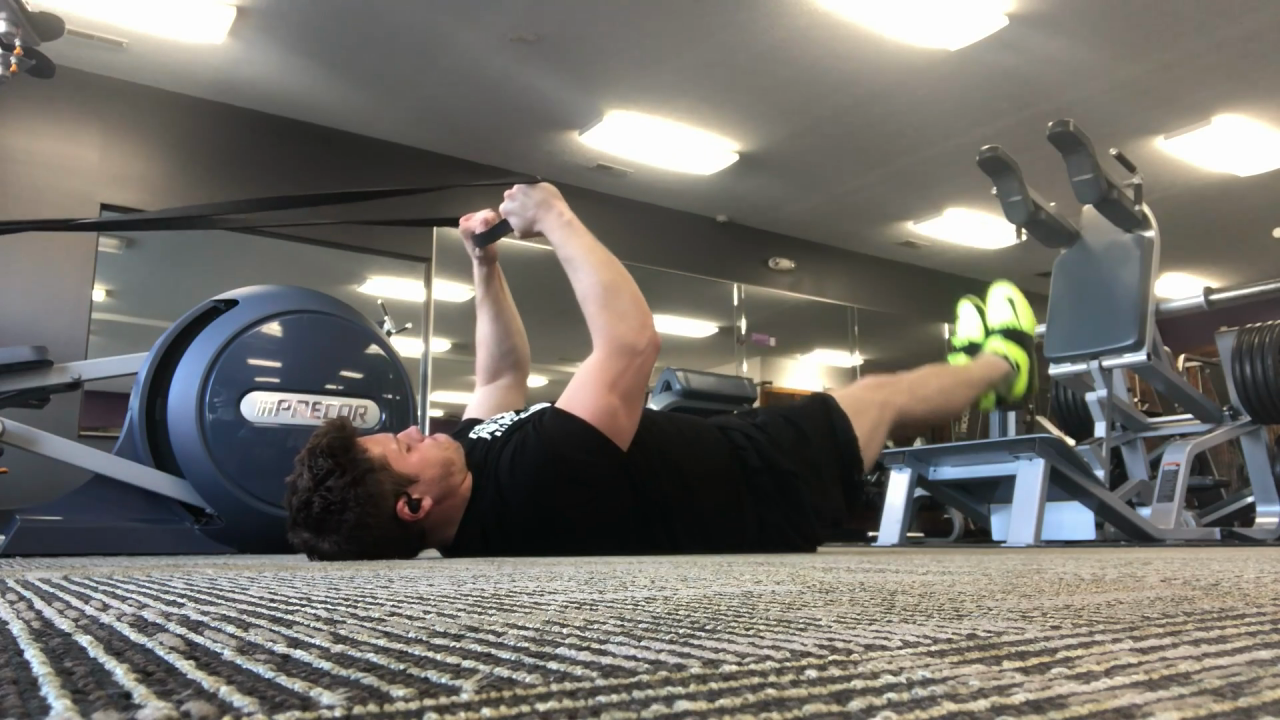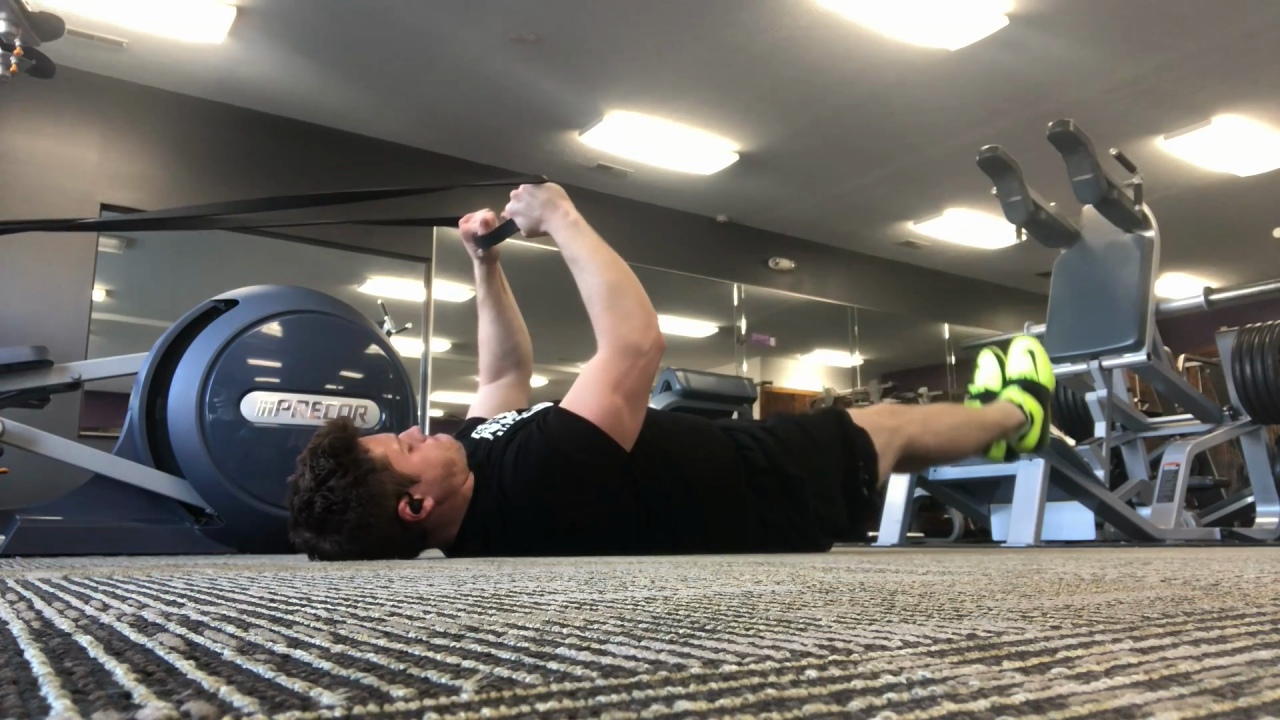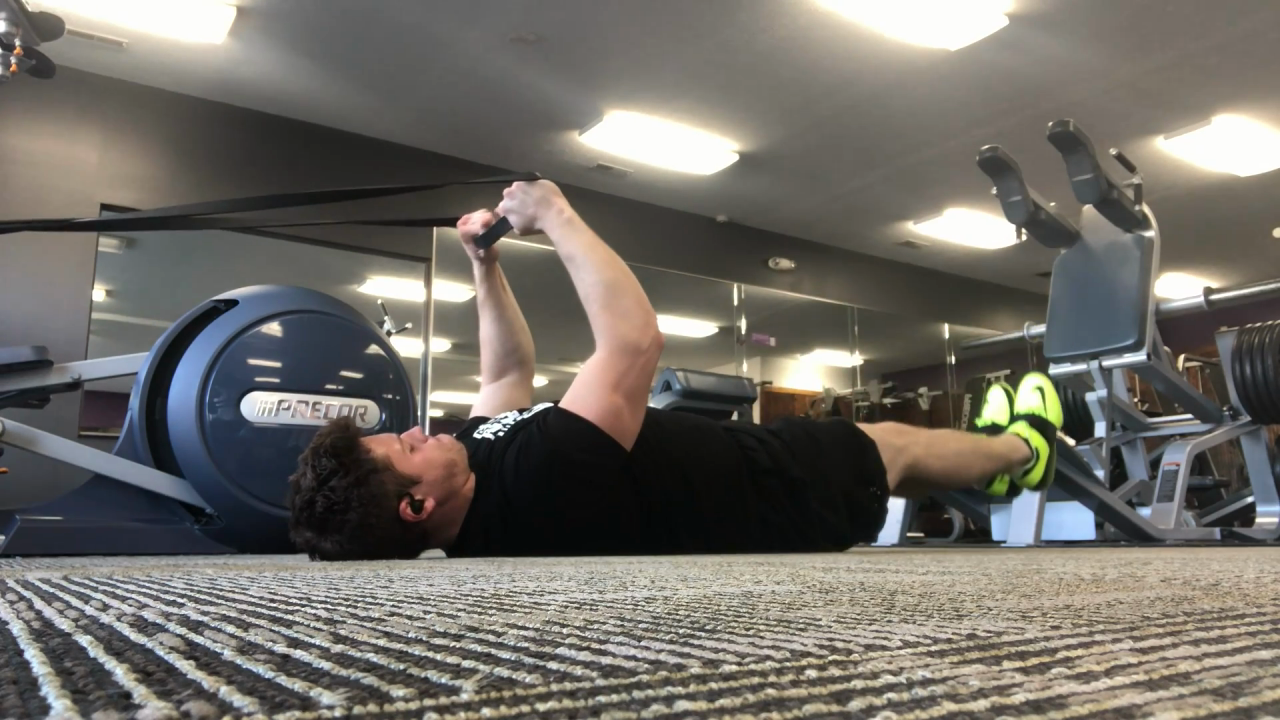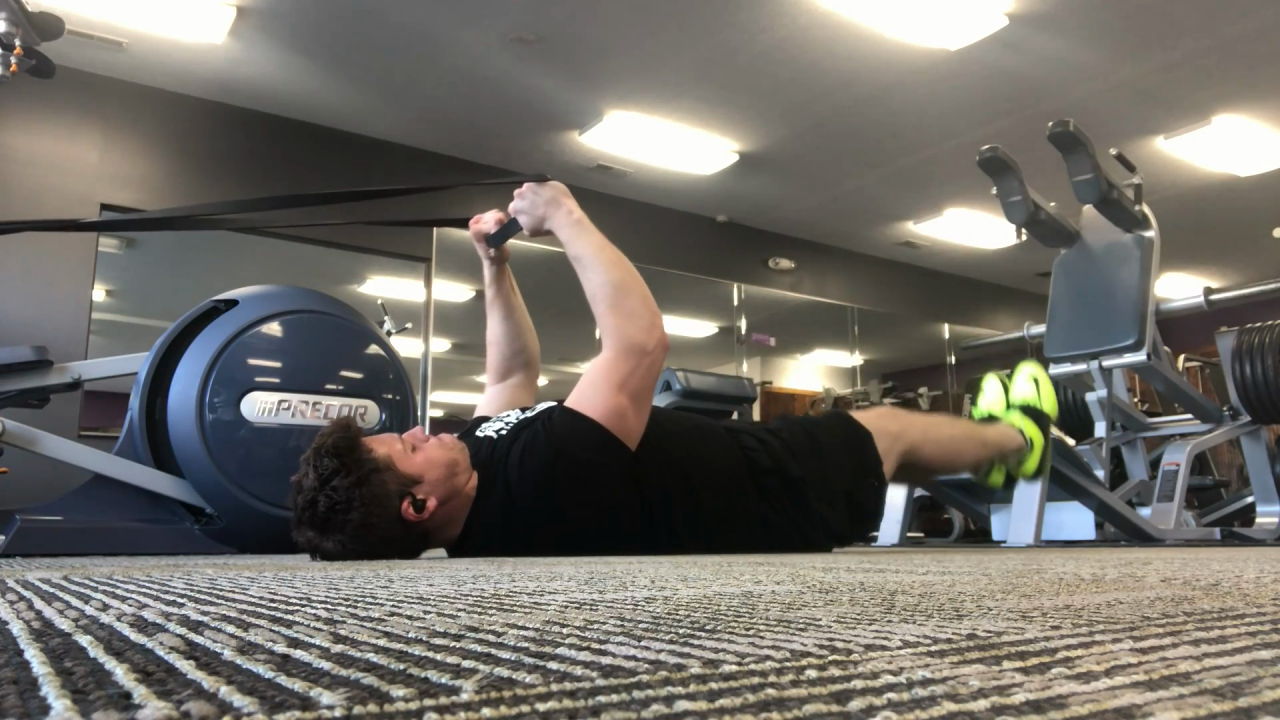
dt=0.2s
person 1, frame 1
left shoulder: (474, 456)
right shoulder: (537, 482)
left elbow: (506, 373)
right elbow: (631, 343)
left wrist: (485, 265)
right wrist: (555, 220)
left hip: (717, 456)
right hip: (760, 487)
left knee: (857, 396)
right knee: (876, 395)
left ankle: (975, 371)
right ankle: (997, 370)
person 1, frame 2
left shoulder: (478, 460)
right shoulder: (539, 481)
left elbow: (506, 375)
right elbow: (635, 344)
left wrist: (485, 265)
right wrist: (559, 220)
left hip: (721, 460)
right hip: (761, 490)
left knee: (867, 421)
right knee: (886, 421)
left ankle: (991, 415)
right ankle: (1011, 420)
person 1, frame 3
left shoulder: (479, 461)
right shoulder: (540, 484)
left elbow: (508, 375)
right elbow: (634, 343)
left wrist: (484, 266)
right wrist: (555, 217)
left hip: (724, 461)
right hip: (764, 493)
left knee: (874, 437)
right knee: (895, 441)
left ankle: (1005, 448)
right ankle: (1018, 452)
person 1, frame 4
left shoulder: (479, 459)
right shoulder: (544, 484)
left elbow: (513, 376)
right elbow: (639, 343)
left wrist: (494, 265)
right wrist: (566, 217)
left hip: (725, 460)
right hip: (765, 489)
left knee: (869, 416)
right knee: (890, 420)
left ankle: (996, 438)
right ankle: (1010, 440)
